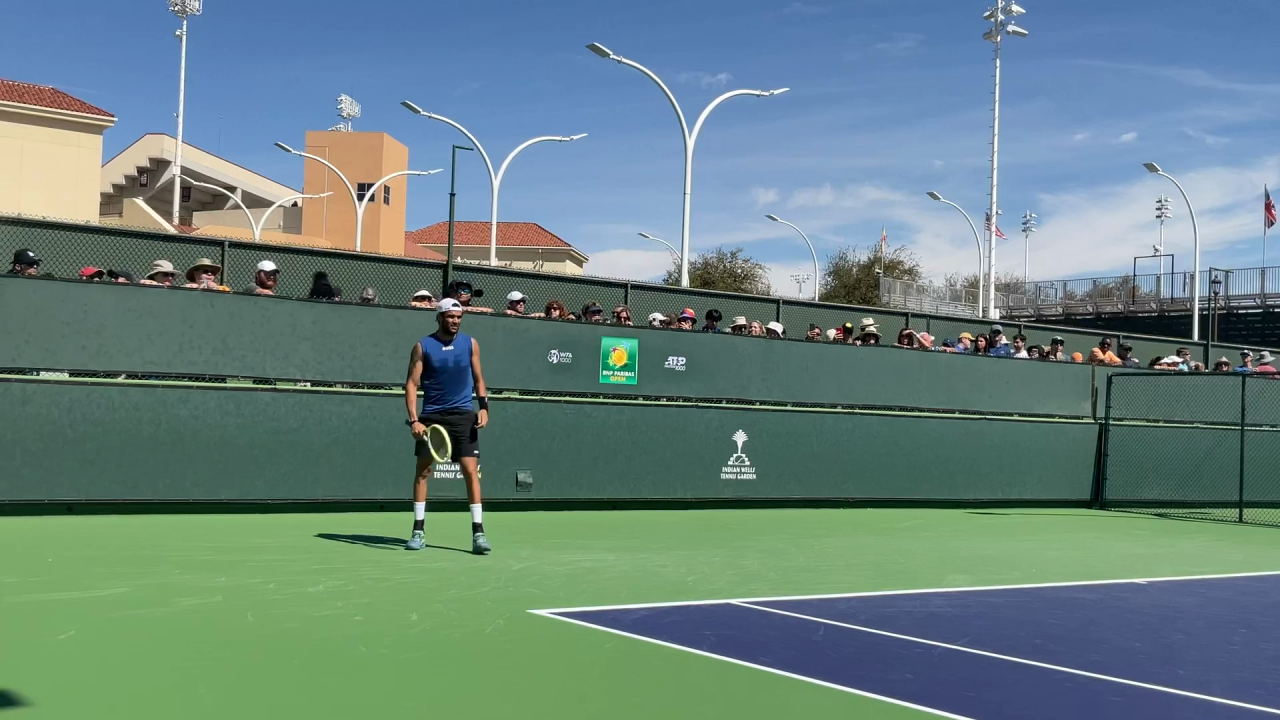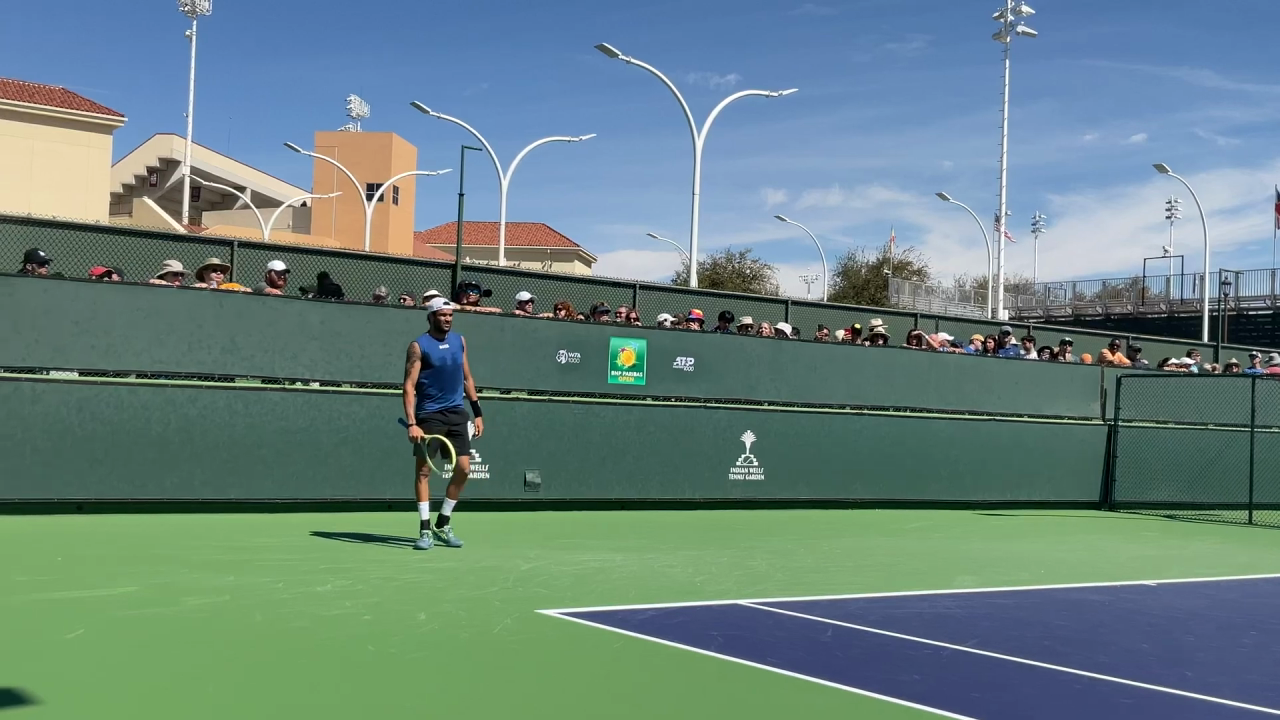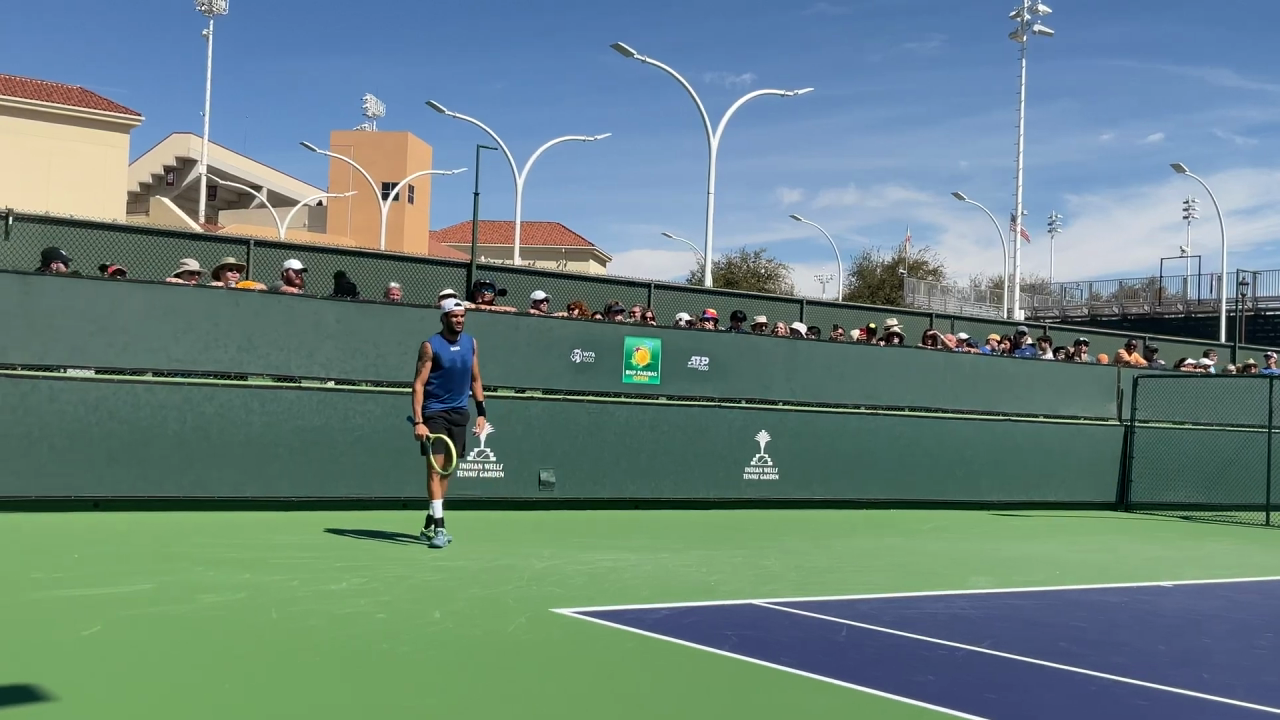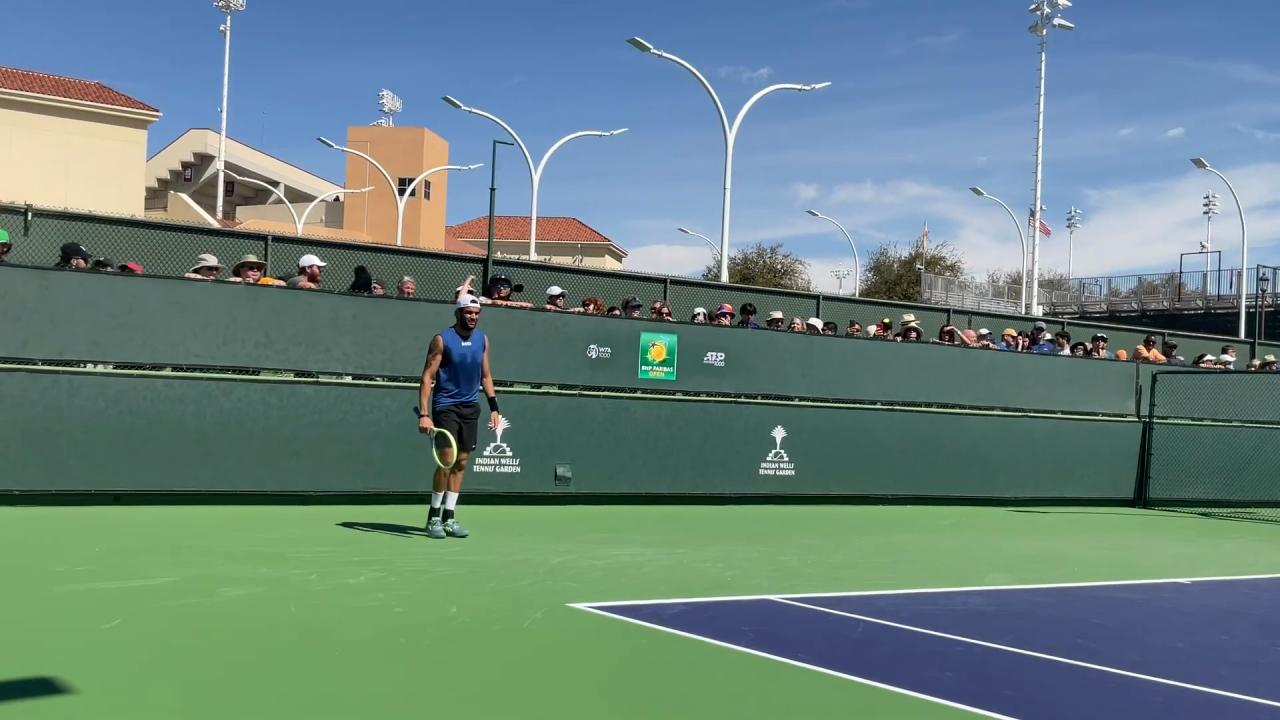
dt=0.3s
person 1, frame 1
left shoulder: (470, 344)
right shoulder: (423, 346)
left elbow: (479, 380)
right elbow: (411, 384)
left wrist: (483, 406)
right wrist: (414, 420)
left hip: (463, 416)
right hip: (431, 416)
left knee: (471, 470)
right knee: (422, 472)
left ankle: (478, 533)
right ankle: (418, 531)
person 1, frame 2
left shoulder: (459, 341)
right shoulder: (419, 346)
left elbow: (467, 378)
right elbow: (409, 386)
left wrist: (477, 412)
right wrist: (411, 423)
left hip: (457, 414)
right hip: (429, 415)
left knee: (462, 469)
right knee: (424, 471)
left ankle: (442, 524)
right ankle: (426, 530)
person 1, frame 3
left shoulder: (470, 343)
right shoulder: (430, 346)
left elbow: (475, 379)
right elbow: (418, 385)
left wrist: (481, 412)
right wrist: (418, 421)
left hip: (460, 414)
right hip: (435, 414)
left knee: (447, 471)
right knee: (434, 470)
left ankle: (430, 525)
right ankle: (439, 528)
person 1, frame 4
left shoulder: (482, 340)
right shoulder: (442, 340)
left elbow: (486, 375)
right elbow: (427, 378)
left wrist: (494, 408)
right wrist: (424, 414)
left hip: (470, 409)
right hip: (446, 408)
left knee: (460, 464)
right knee: (446, 461)
left ankle: (447, 519)
right ankle: (434, 518)
